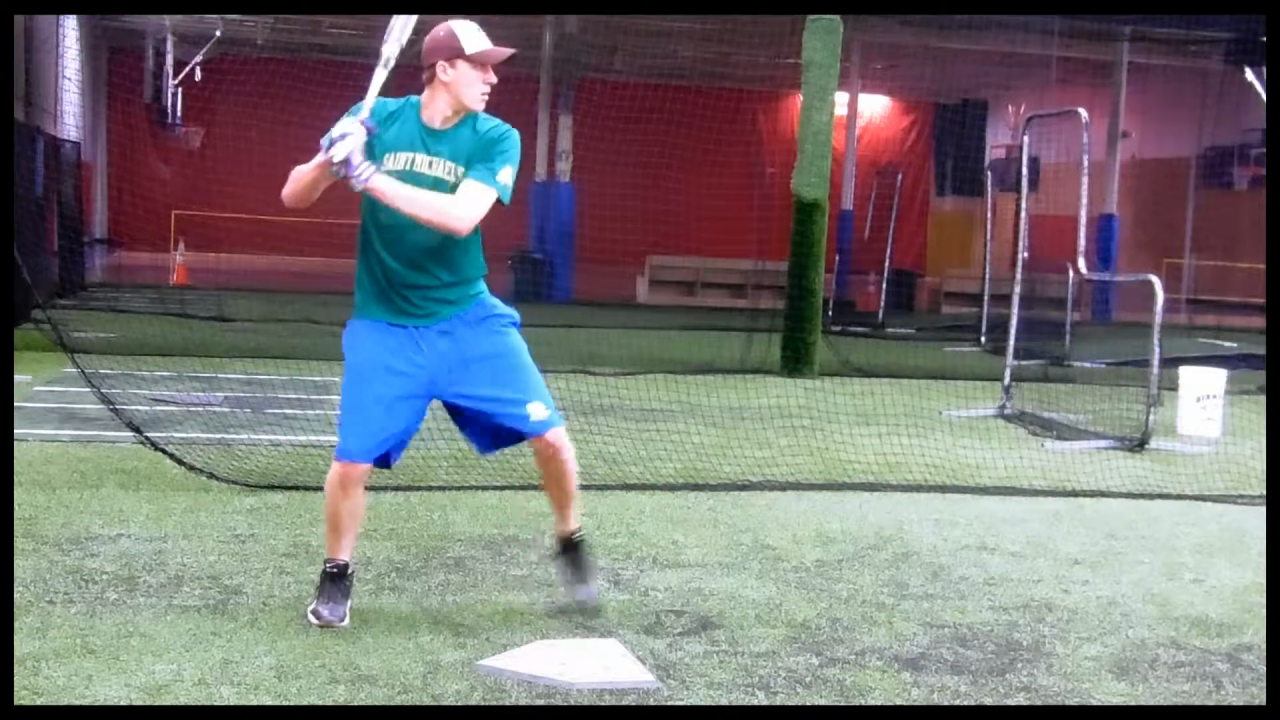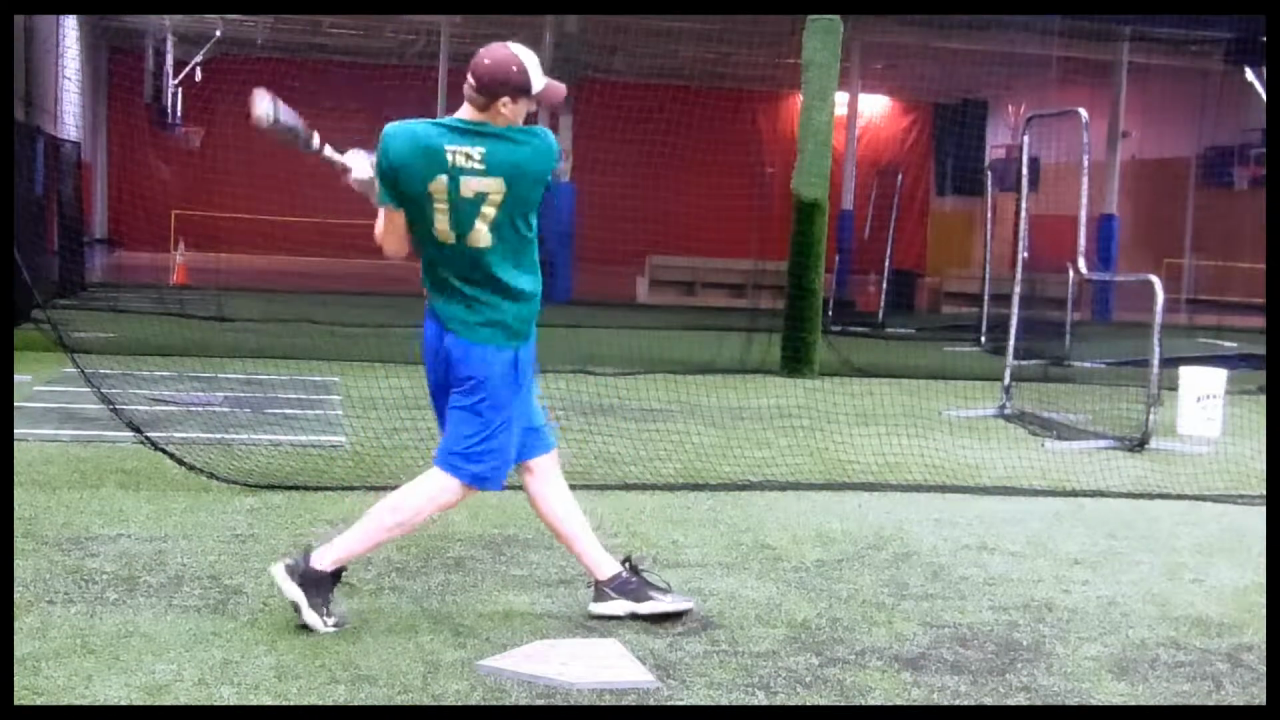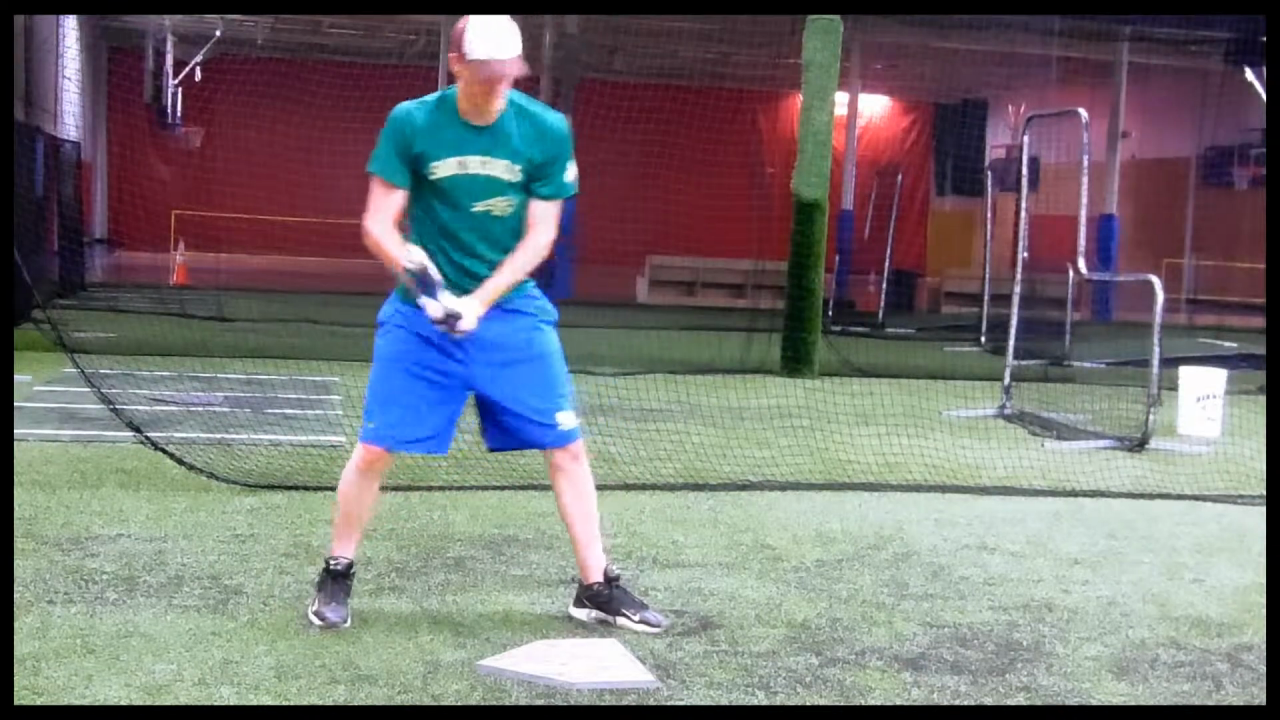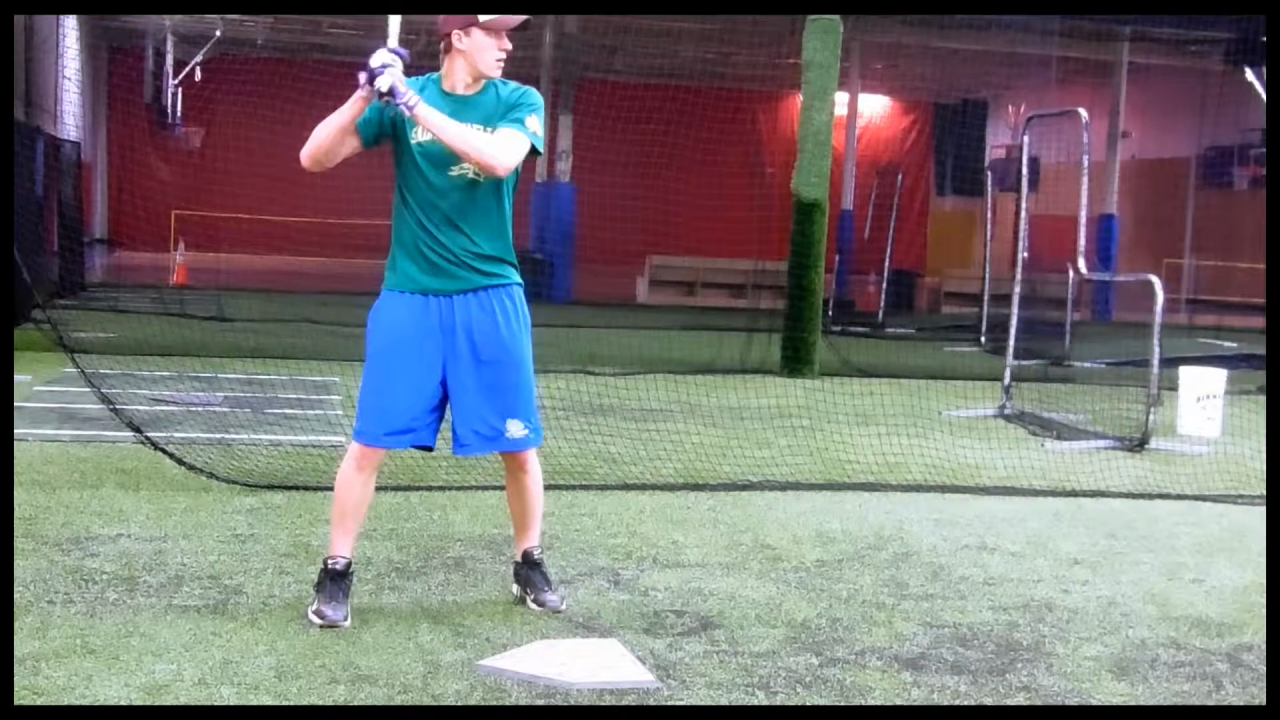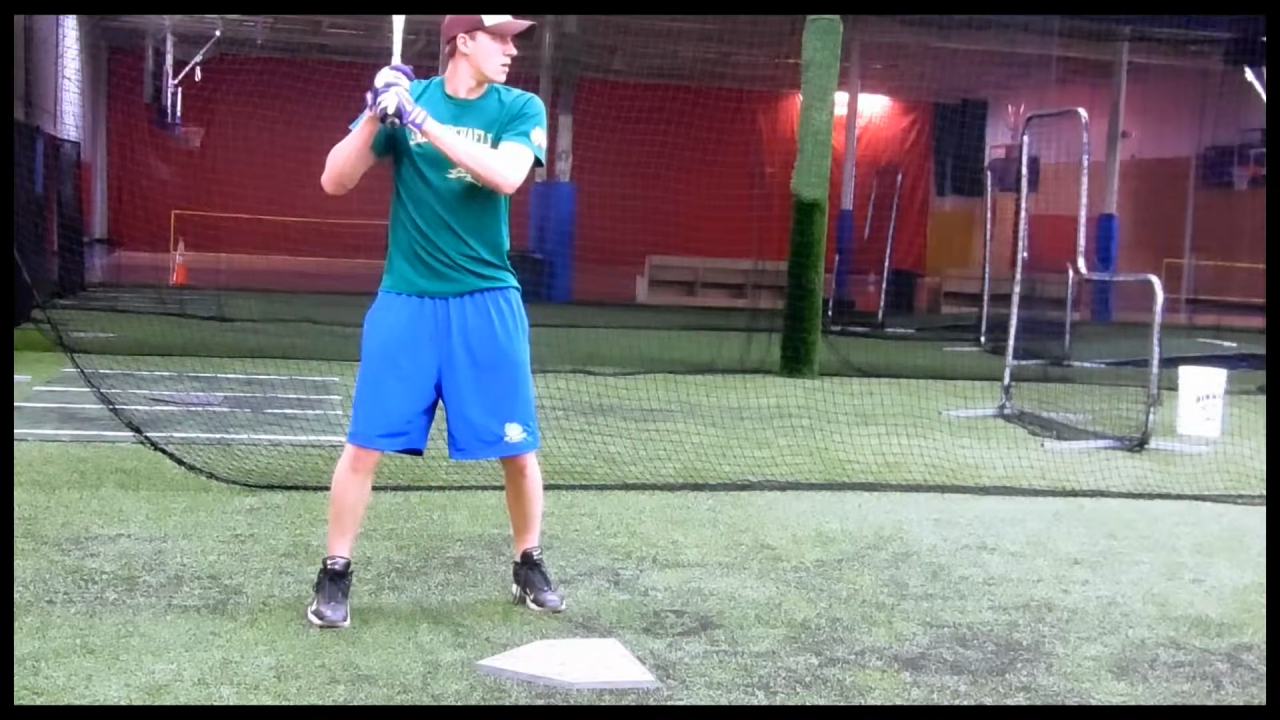
dt=1s
person 1, frame 1
left shoulder: (497, 140)
right shoulder: (379, 120)
left elbow: (461, 216)
right elbow: (294, 197)
left wrist: (370, 177)
right wrist: (331, 156)
left hip: (466, 315)
right hip: (381, 325)
left knee: (548, 437)
right knee: (354, 462)
left ankle: (570, 543)
right ankle: (336, 575)
person 1, frame 2
left shoulder: (400, 142)
right shoulder: (538, 150)
left elbow: (392, 248)
left hip: (447, 328)
right hip: (499, 339)
left knee: (538, 458)
right knee: (458, 477)
left ankle: (613, 580)
right ankle: (316, 568)
person 1, frame 3
left shoulder: (548, 131)
right shoulder: (410, 123)
left elbow: (539, 236)
right elbow: (379, 223)
left wrist: (483, 299)
right wrist: (419, 287)
left hip: (512, 310)
right hip: (424, 315)
left knee: (564, 446)
right knee: (375, 450)
left ankle: (598, 586)
right ankle: (337, 573)
person 1, frame 4
left shoulder: (520, 101)
right shoulder: (401, 93)
left elbow: (499, 159)
right elbow: (313, 158)
left wrist: (416, 106)
right wrist: (367, 94)
left hip: (492, 297)
right hip: (409, 297)
left knee: (519, 443)
right knee: (371, 440)
left ankle: (529, 563)
right ankle: (336, 573)
person 1, frame 5
left shoulder: (521, 109)
right shoulder: (403, 94)
left elbow: (506, 176)
right elbow: (334, 181)
left wrist: (420, 120)
right wrist: (376, 114)
left hip: (488, 301)
right hip: (405, 300)
left knee: (517, 446)
right knee: (366, 444)
left ankle: (528, 564)
right ankle: (334, 575)
